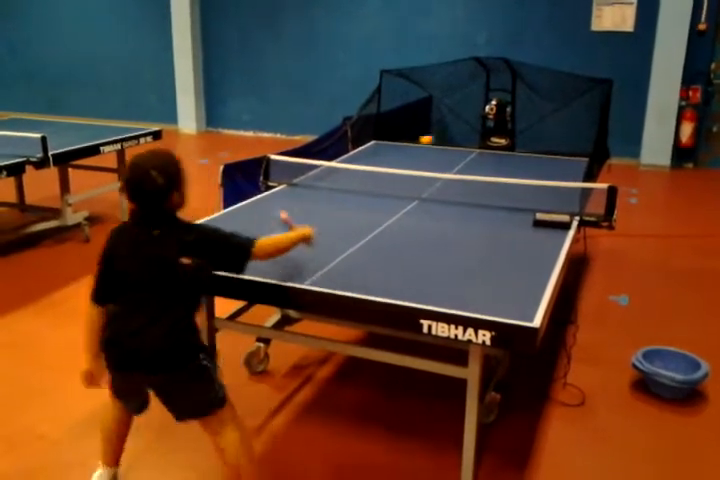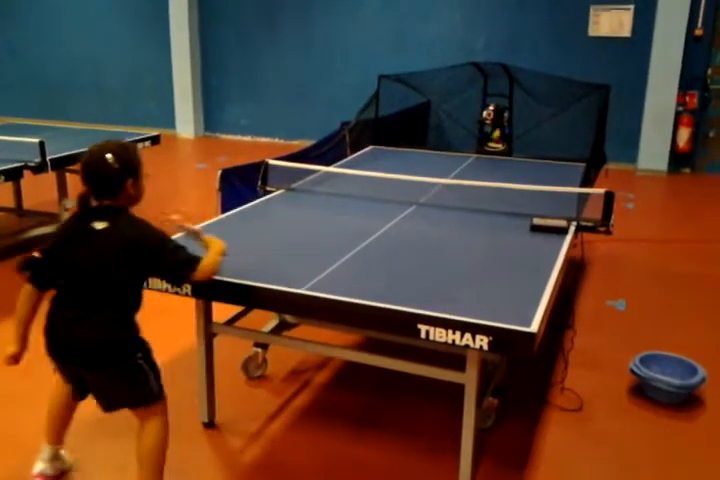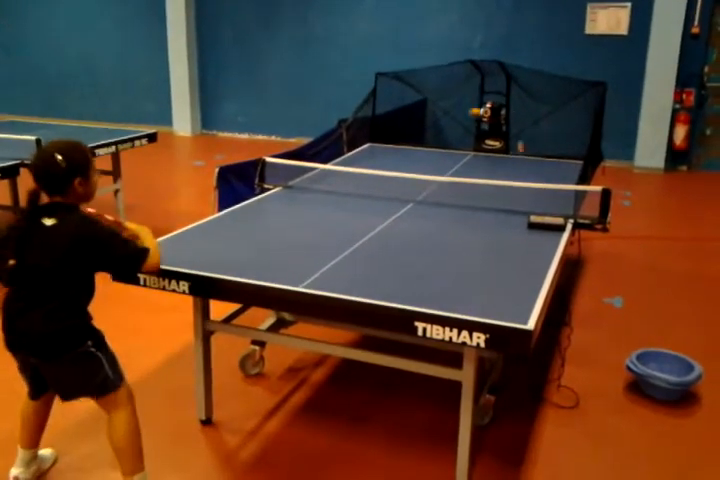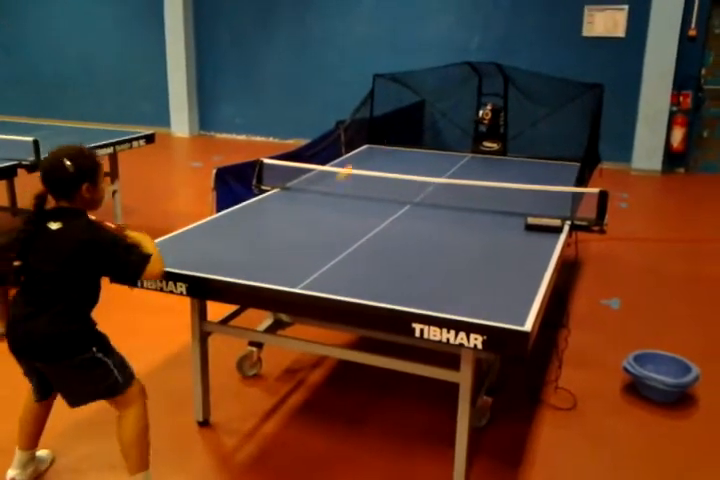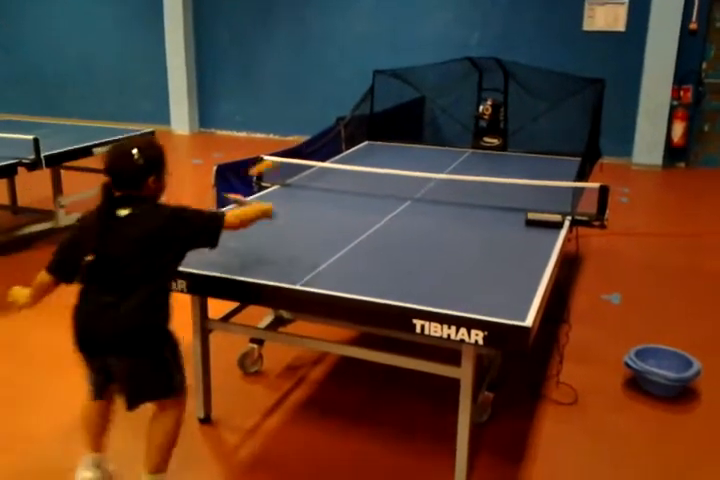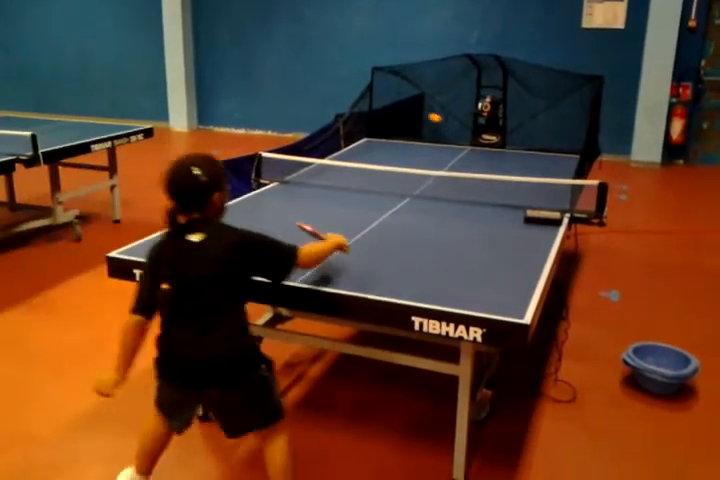
dt=0.3s
person 1, frame 1
left shoulder: (119, 239)
right shoulder: (195, 239)
left elbow: (99, 304)
right elbow: (260, 250)
left wrist: (93, 359)
right wrist: (300, 233)
left hip: (121, 350)
right hip: (174, 352)
left knee: (121, 401)
right knee: (224, 422)
person 1, frame 2
left shoulder: (70, 229)
right shoulder: (139, 235)
left elbow: (33, 286)
right elbow: (202, 272)
right wrist: (215, 248)
left hip: (61, 341)
right hip: (112, 346)
left knee: (71, 387)
right knee: (154, 412)
person 1, frame 3
right shoulder: (88, 230)
right elbow: (150, 262)
right wrist: (145, 235)
right hip: (65, 336)
left knee: (41, 389)
right knee: (119, 401)
person 1, frame 4
left shoulder: (31, 228)
right shoulder: (94, 236)
right elbow: (154, 270)
right wrist: (144, 241)
right hip: (67, 339)
left knee: (43, 392)
right knee: (131, 398)
person 1, frame 5
left shoulder: (93, 222)
right shoulder: (170, 220)
left elbow: (54, 274)
right elbow: (233, 220)
left wrist: (30, 296)
right wrist: (259, 208)
left hip: (90, 330)
right hip: (140, 334)
left knee: (101, 394)
right knee: (171, 402)
person 1, frame 6
left shoulder: (161, 252)
right shoulder: (239, 243)
left elbow: (138, 318)
right elbow: (303, 257)
left wrist: (118, 373)
right wrist: (332, 242)
left hip: (177, 365)
right hip: (233, 364)
left knee: (166, 417)
right knee: (273, 431)
